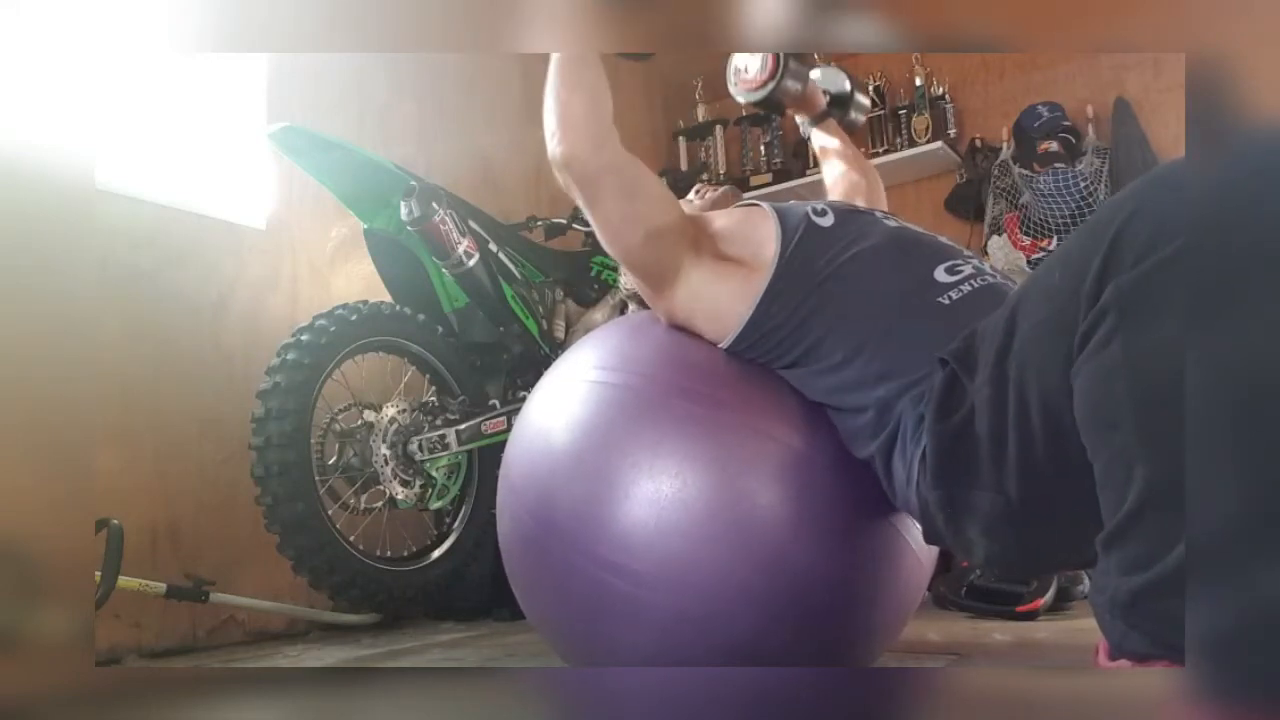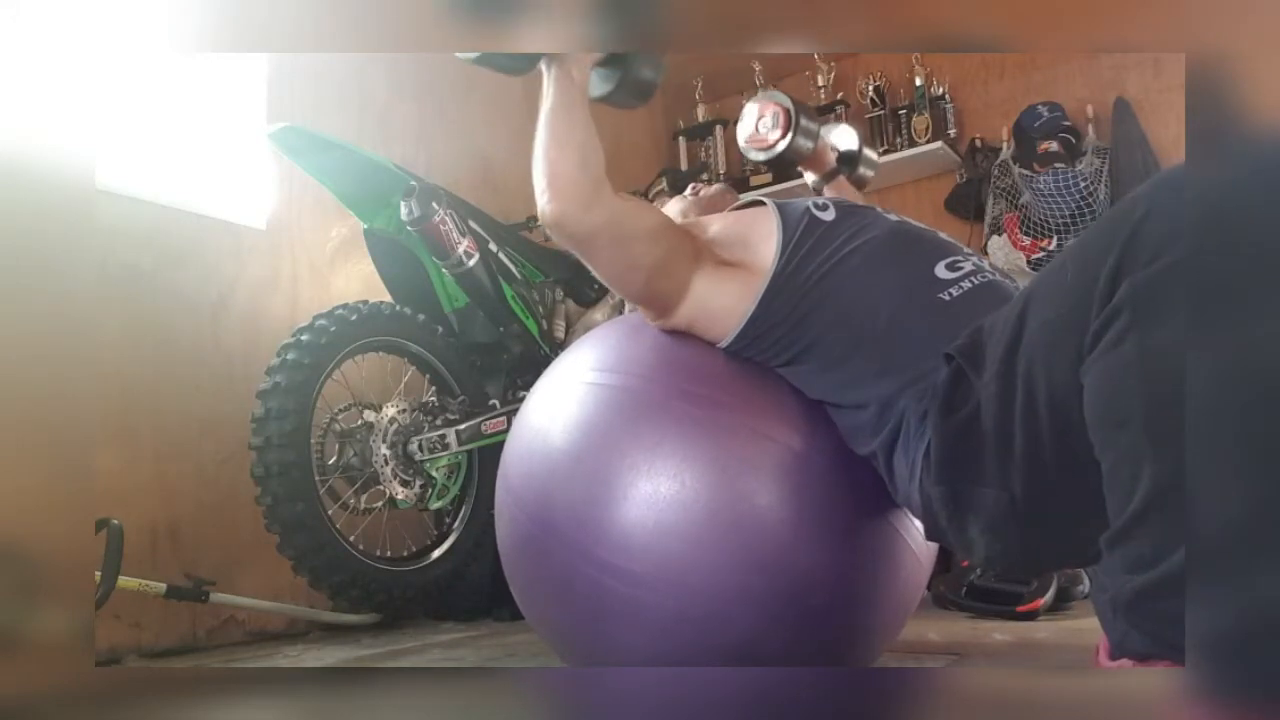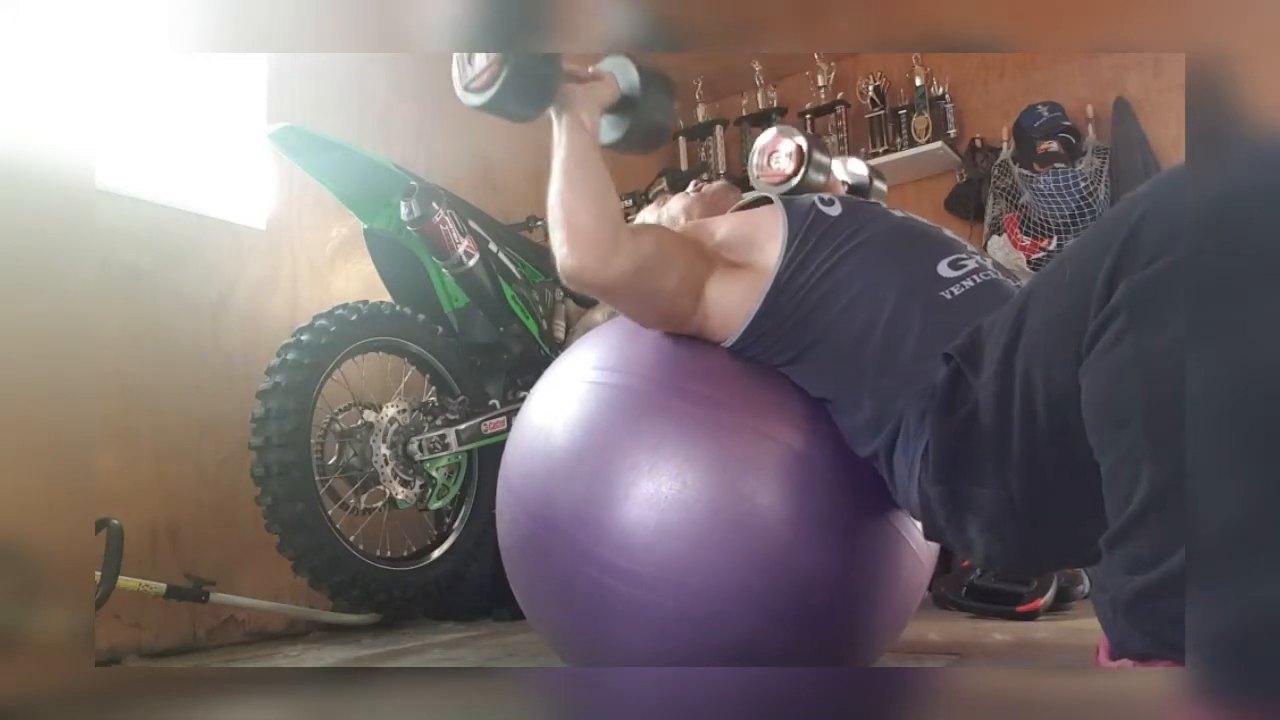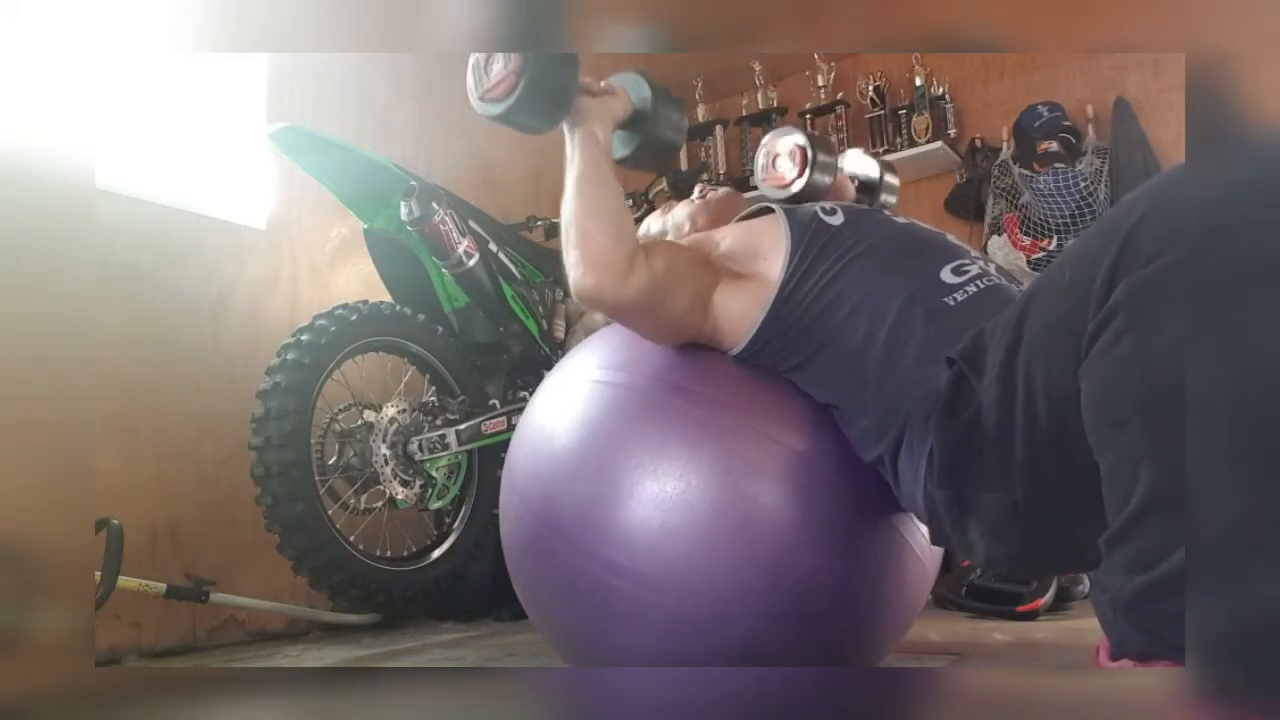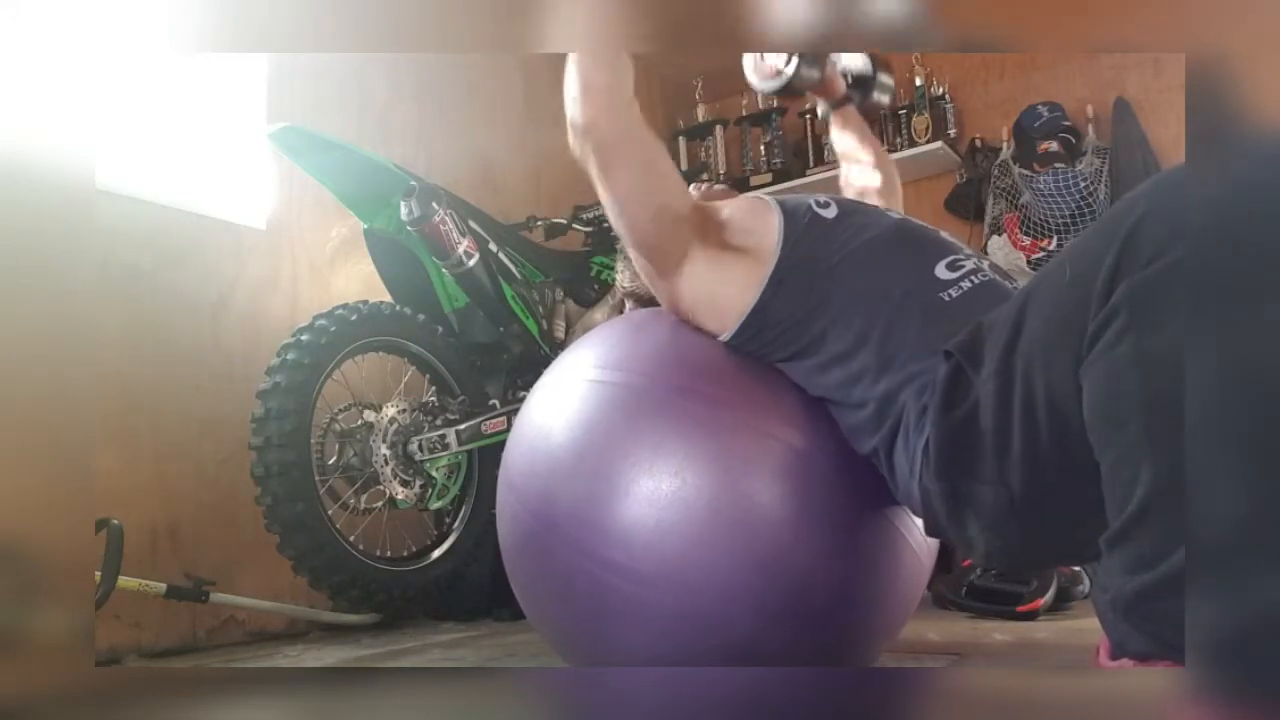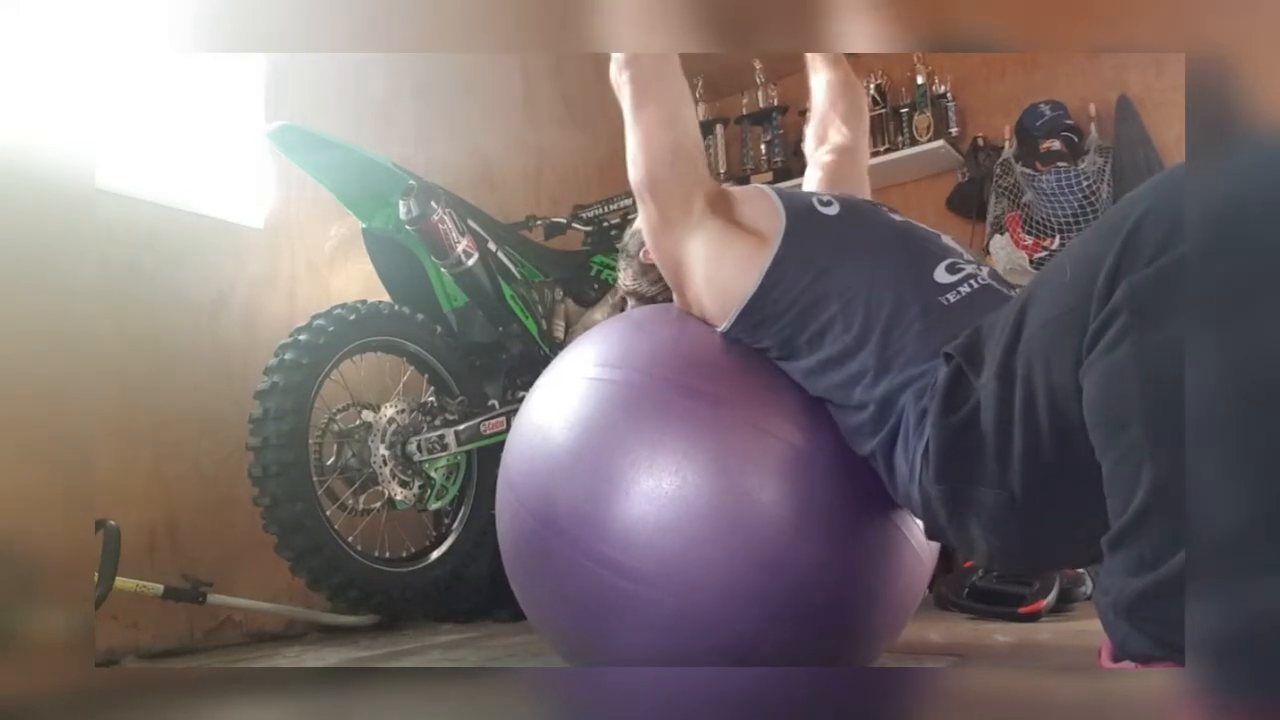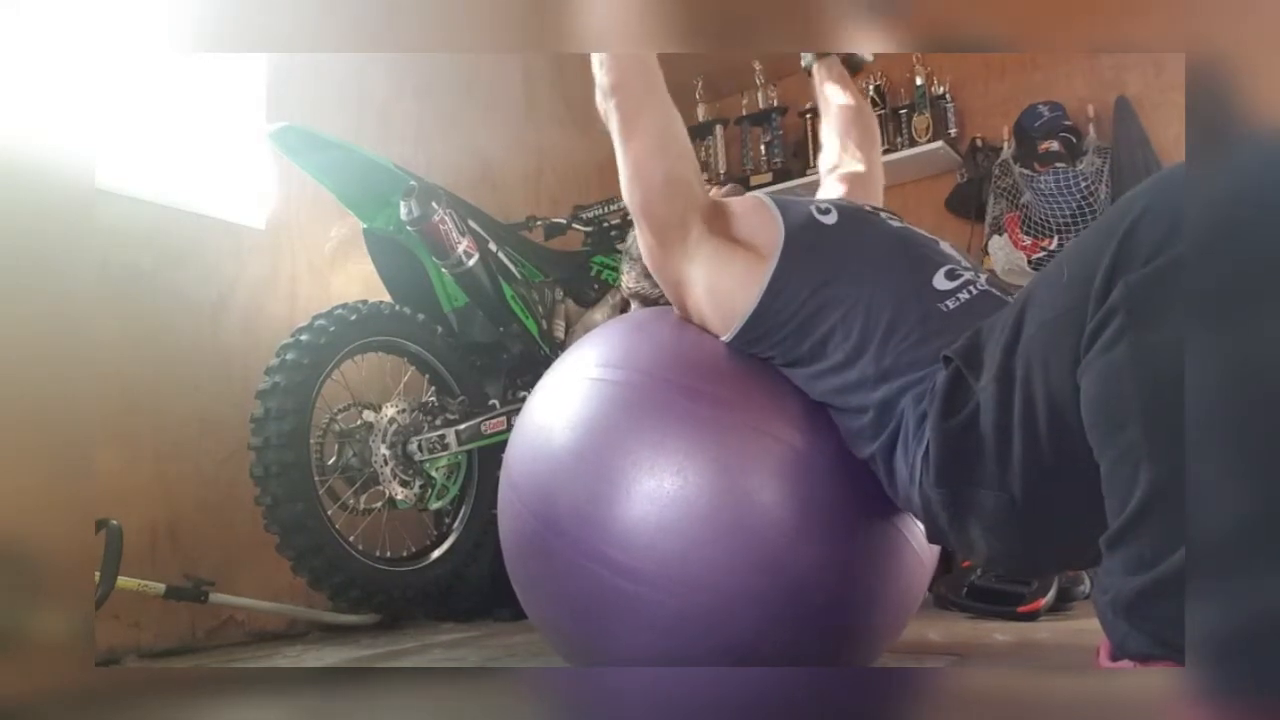
dt=0.3s
person 1, frame 1
left shoulder: (801, 223)
right shoulder: (683, 257)
left elbow: (854, 177)
right elbow: (582, 152)
left wrist: (813, 111)
right wrist: (575, 42)
right hip: (964, 424)
right knee: (1165, 213)
right ankle: (1148, 642)
person 1, frame 2
left shoulder: (779, 225)
right shoulder: (683, 265)
right elbow: (572, 207)
left wrist: (821, 171)
right wrist: (567, 71)
right hip: (969, 424)
right knee: (1175, 215)
right ankle: (1151, 646)
person 1, frame 3
left shoulder: (779, 239)
right shoulder: (689, 268)
right elbow: (591, 256)
left wrist: (829, 197)
right wrist: (575, 114)
right hip: (975, 425)
right knee: (1182, 216)
right ankle: (1159, 644)
person 1, frame 4
left shoulder: (788, 237)
right shoulder: (689, 274)
right elbow: (601, 279)
left wrist: (841, 195)
right wrist: (585, 129)
right hip: (973, 425)
right knee: (1174, 222)
right ankle: (1152, 641)
person 1, frame 5
left shoulder: (779, 241)
right shoulder: (687, 256)
left elbow: (877, 183)
right elbow: (599, 125)
left wrist: (836, 99)
right hip: (972, 422)
right ankle: (1152, 643)
person 1, frame 6
left shoulder: (811, 213)
right shoulder: (691, 234)
left elbow: (837, 132)
right elbow: (639, 77)
right hip: (971, 424)
right ankle: (1153, 646)
person 1, frame 7
right shoulder: (692, 248)
left elbow: (853, 154)
right elbow: (624, 93)
left wrist: (823, 59)
right hip: (970, 432)
right ankle: (1153, 643)
